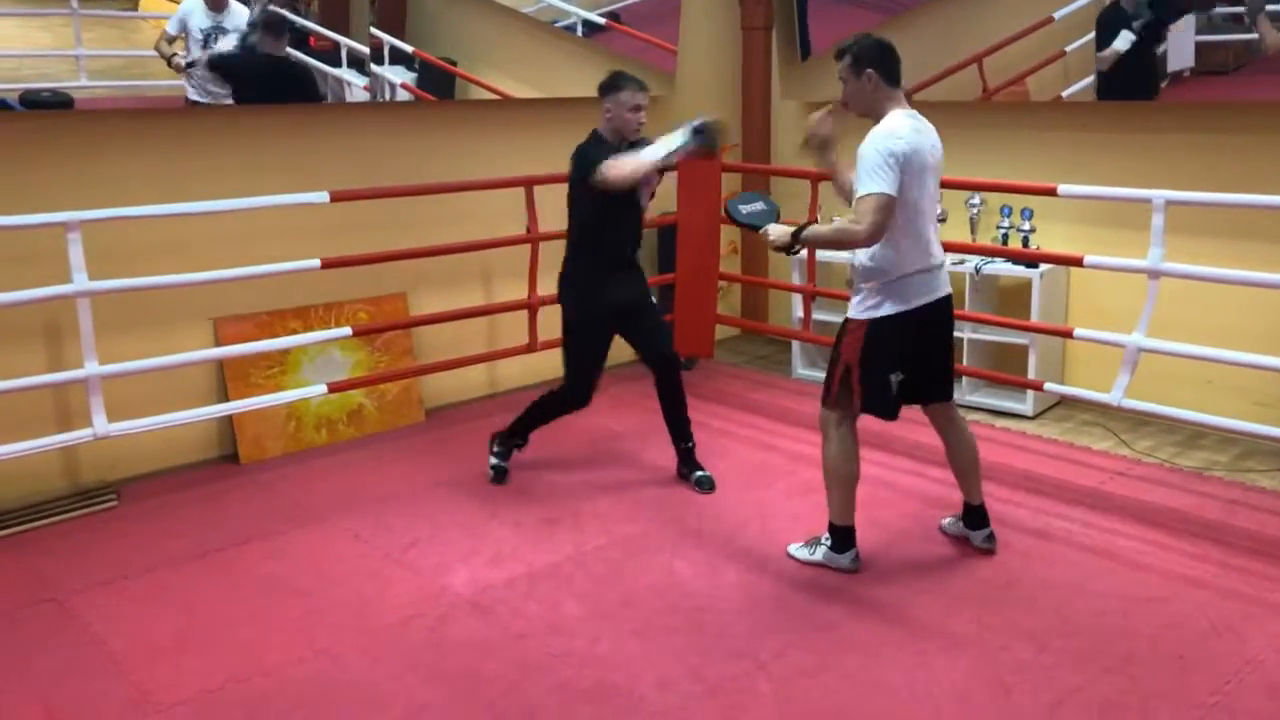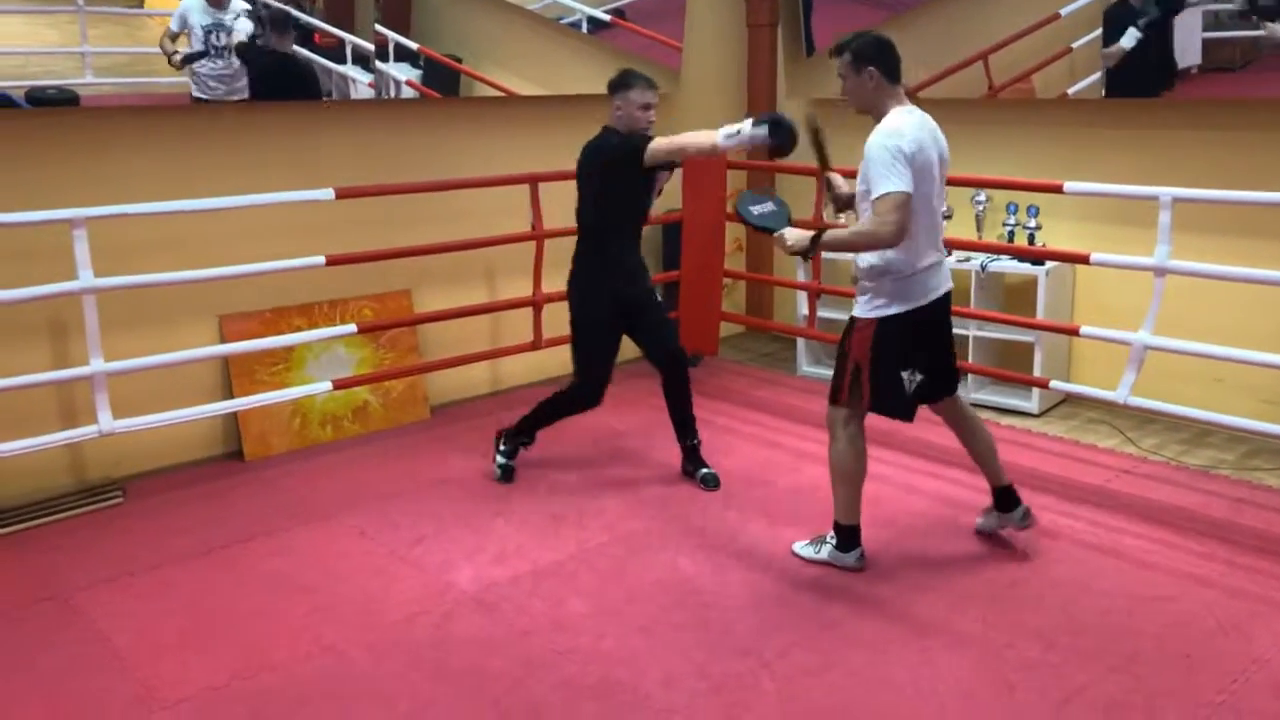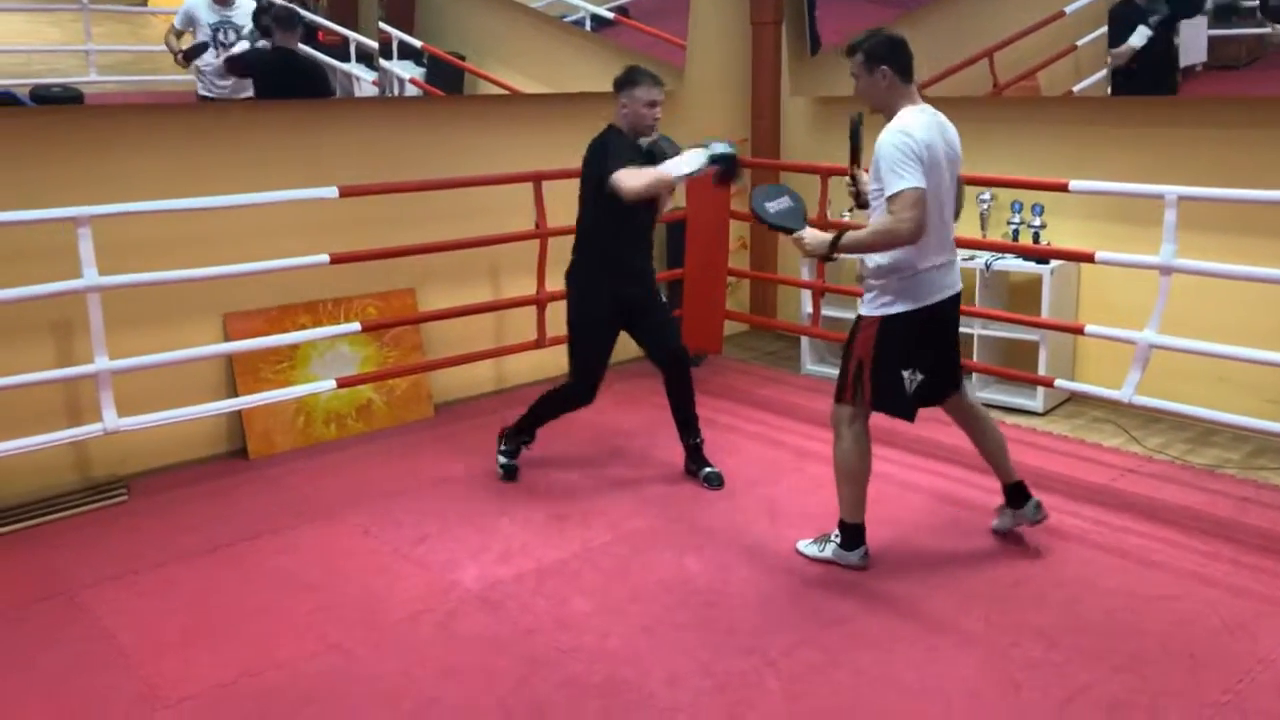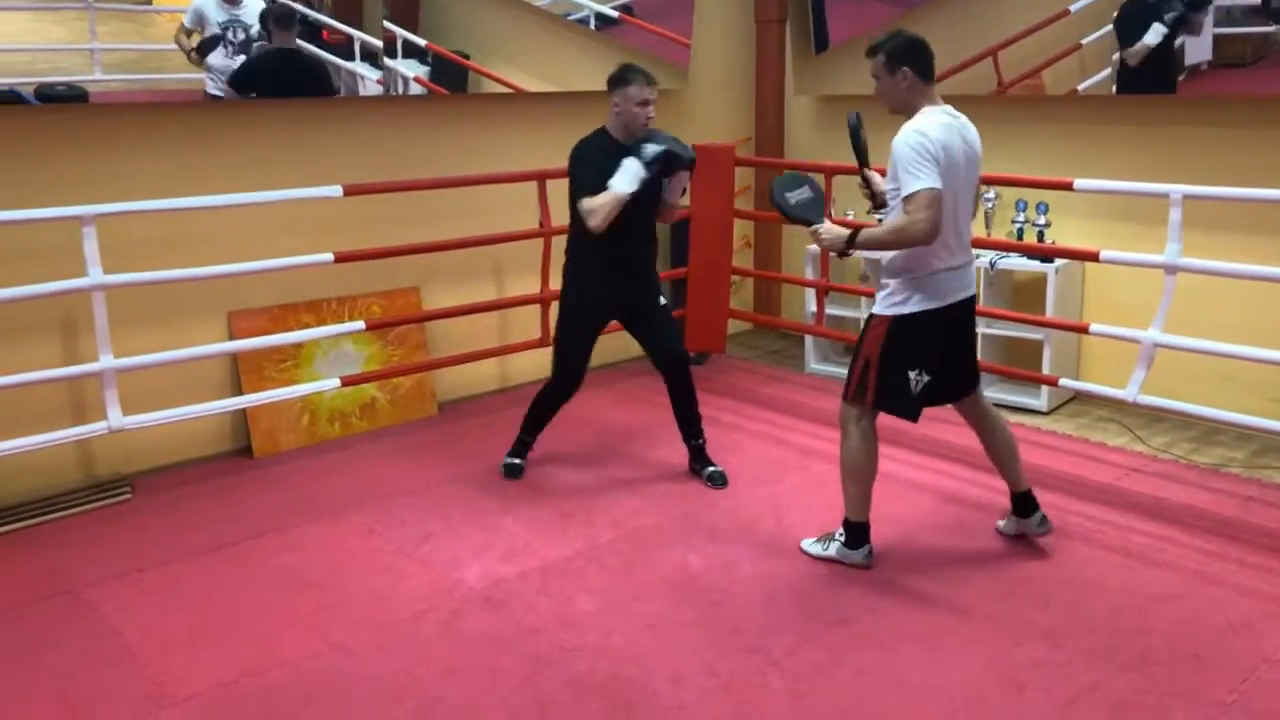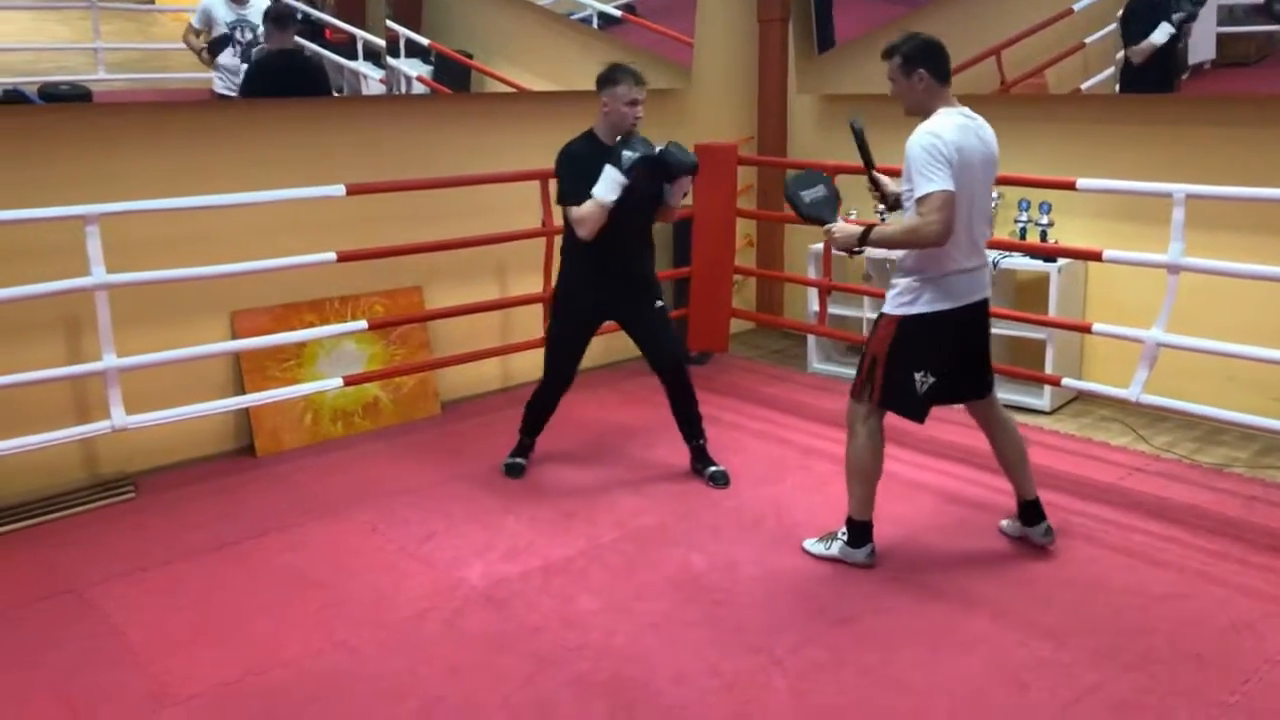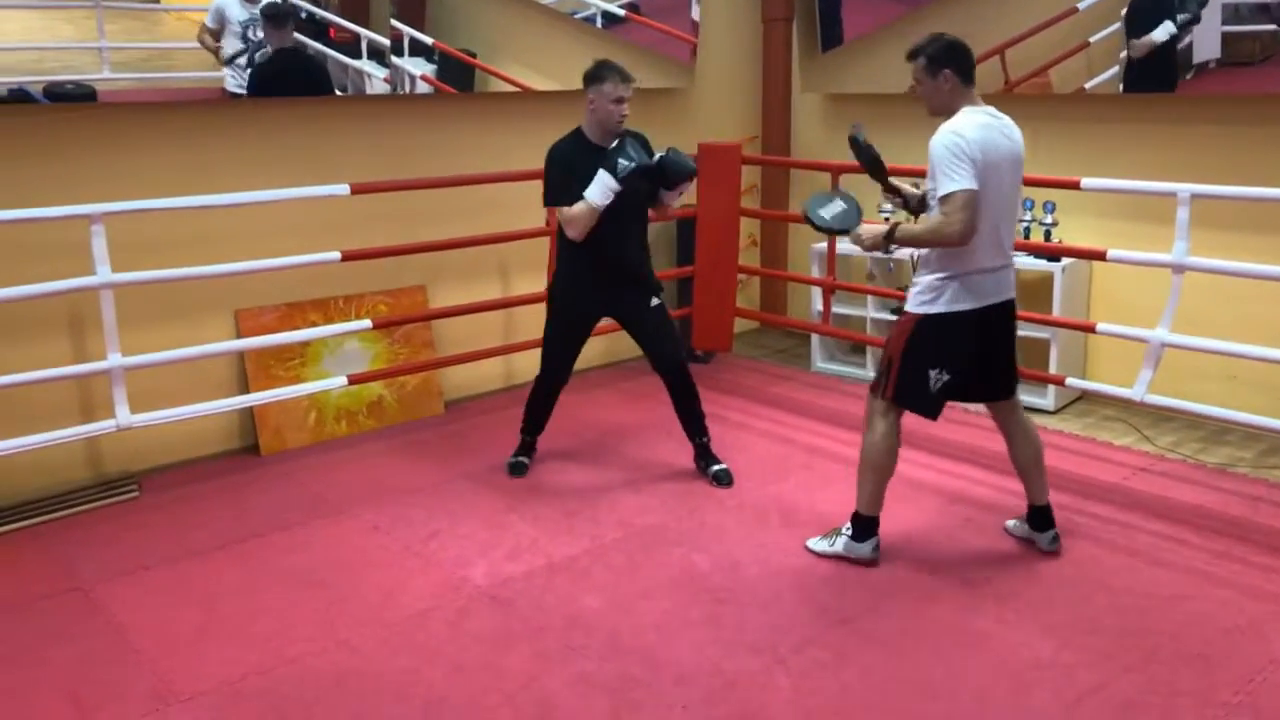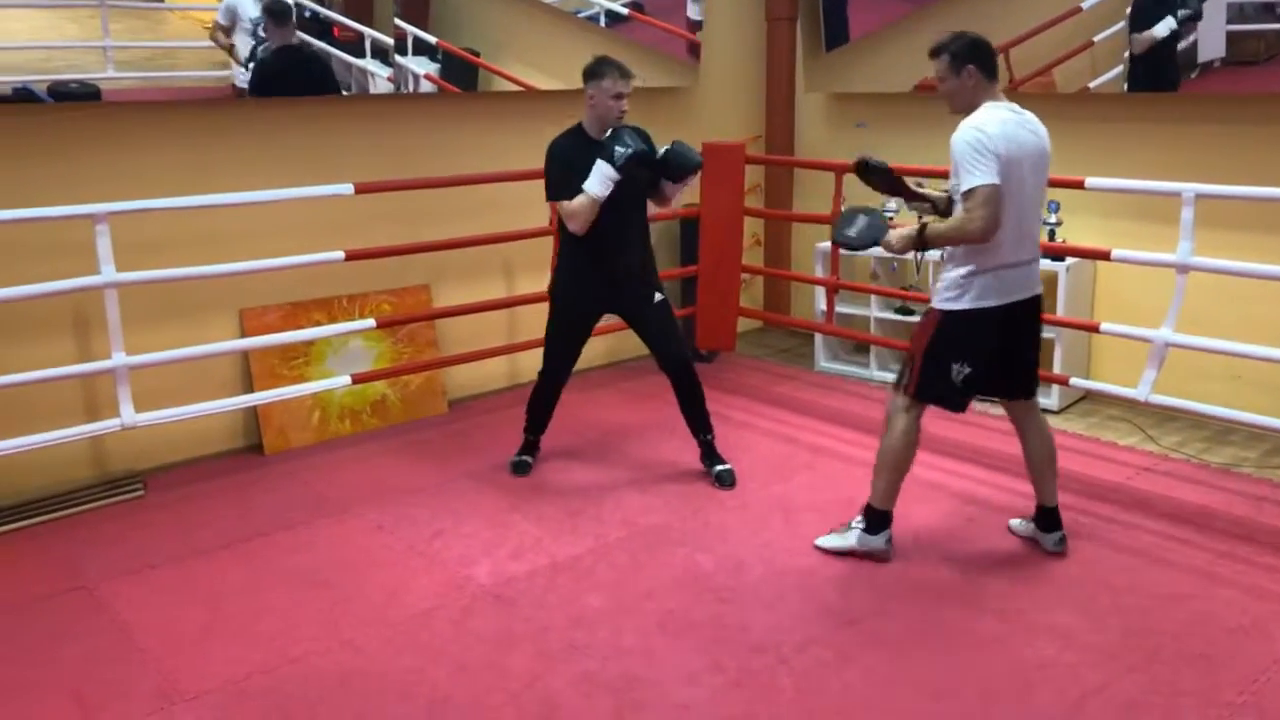
dt=0.1s
person 1, frame 1
left shoulder: (883, 141)
right shoulder: (921, 131)
left elbow: (866, 229)
left wrist: (792, 236)
right wrist: (830, 155)
left hip: (887, 305)
right hip: (930, 295)
left knee: (836, 415)
right knee: (941, 406)
left ankle: (840, 543)
right ankle: (975, 520)
person 1, frame 2
left shoulder: (887, 139)
right shoulder: (924, 127)
left elbow: (890, 231)
left wrist: (811, 240)
right wrist: (853, 194)
left hip: (889, 304)
right hip: (930, 292)
left knee: (843, 414)
right knee: (946, 401)
left ankle: (845, 540)
right ankle: (1006, 503)
person 1, frame 3
left shoulder: (897, 137)
right shoulder: (940, 126)
left elbow: (907, 227)
left wrist: (831, 242)
right wrist: (876, 193)
left hip: (897, 302)
right hip: (940, 292)
left knee: (848, 413)
right knee: (955, 398)
left ankle: (850, 539)
right ankle: (1018, 500)
person 1, frame 4
left shoulder: (914, 137)
right shoulder: (964, 129)
left elbow: (923, 227)
left wrist: (848, 237)
right wrist: (890, 194)
left hip: (911, 302)
right hip: (956, 293)
left knee: (856, 412)
right knee: (970, 399)
left ankle: (855, 538)
right ankle: (1026, 509)
person 1, frame 5
left shoulder: (929, 138)
right shoulder: (980, 130)
left elbow: (934, 230)
left wrist: (861, 234)
right wrist: (900, 195)
left hip: (921, 304)
right hip: (971, 296)
left knee: (865, 410)
right knee: (984, 406)
left ankle: (857, 536)
right ankle: (1033, 517)
person 1, frame 6
left shoulder: (953, 137)
right shoulder: (1009, 131)
left elbow: (956, 229)
left wrist: (888, 236)
right wrist: (923, 197)
left hip: (946, 302)
right hip: (998, 296)
left knee: (882, 407)
right knee: (1006, 407)
left ankle: (862, 532)
right ankle: (1041, 521)
person 1, frame 7
left shoulder: (976, 132)
right shoulder: (1034, 128)
left elbow: (980, 225)
left wrist: (919, 235)
right wrist: (945, 202)
left hip: (970, 298)
right hip: (1023, 292)
left knee: (904, 402)
right knee: (1023, 405)
left ankle: (873, 524)
right ankle: (1048, 523)
person 2, frame 1
left shoulder: (632, 151)
right shoulder: (592, 153)
right elbow: (617, 176)
left wrist: (650, 180)
right wrist: (675, 144)
left hip: (626, 284)
right hip: (589, 292)
left knee: (664, 365)
right knee: (577, 392)
left ankle: (687, 458)
right ankle: (507, 441)
person 2, frame 2
left shoulder: (637, 151)
right shoulder: (607, 149)
right elbow: (676, 147)
left wrist: (656, 182)
right wrist: (750, 131)
left hip: (630, 281)
right hip: (598, 289)
left knee: (674, 362)
right knee: (590, 388)
left ankle: (692, 456)
right ankle: (514, 438)
person 2, frame 3
left shoulder: (642, 150)
right shoulder: (607, 147)
right elbow: (630, 187)
left wrist: (669, 180)
right wrist: (694, 159)
left hip: (638, 283)
right hip: (595, 287)
left knee: (676, 360)
right knee: (584, 386)
left ankle: (694, 454)
right ankle: (514, 437)
person 2, frame 4
left shoulder: (645, 150)
right shoulder: (591, 151)
left elbow: (665, 215)
right elbow: (595, 219)
left wrist: (675, 183)
right wrist: (632, 170)
left hip: (640, 282)
right hip: (590, 287)
left knee: (676, 362)
right knee: (568, 378)
left ankle: (697, 453)
right ankle: (522, 443)
person 2, frame 5
left shoulder: (643, 150)
right shoulder: (575, 155)
left elbow: (663, 214)
right elbow: (583, 227)
left wrist: (677, 187)
right wrist: (615, 174)
left hip: (637, 283)
right hip: (583, 288)
left knee: (673, 364)
right knee: (558, 376)
left ankle: (699, 452)
right ankle: (524, 444)
person 2, frame 6
left shoulder: (637, 146)
right shoulder: (564, 154)
left elbow: (658, 208)
right elbow: (574, 229)
left wrist: (673, 188)
right wrist: (608, 177)
left hip: (634, 281)
right hip: (578, 286)
left knee: (673, 363)
right knee: (554, 373)
left ankle: (703, 450)
right ankle: (527, 443)
person 2, frame 7
left shoulder: (637, 141)
right shoulder: (564, 149)
left elbow: (662, 200)
right elbow: (575, 221)
left wrist: (674, 177)
right wrist: (608, 167)
left hip: (636, 276)
right hip: (580, 281)
left knee: (678, 360)
right knee: (555, 370)
left ankle: (709, 449)
right ankle: (530, 442)
